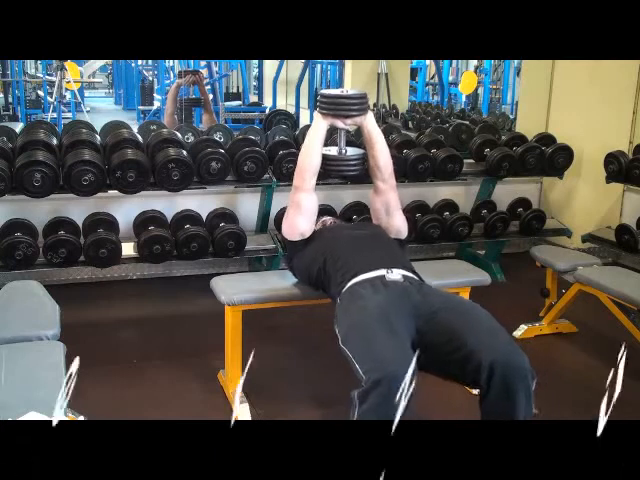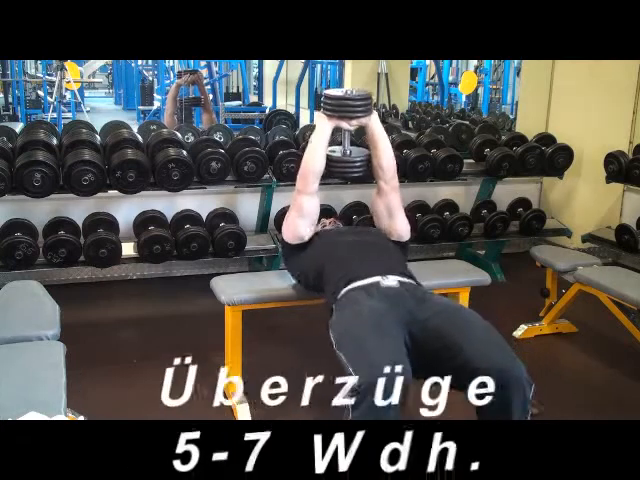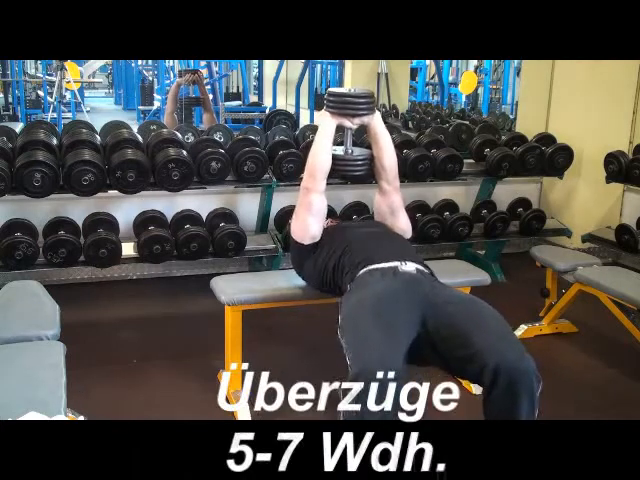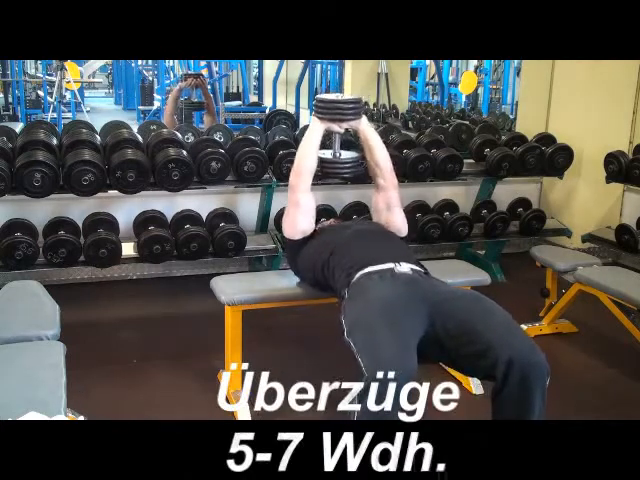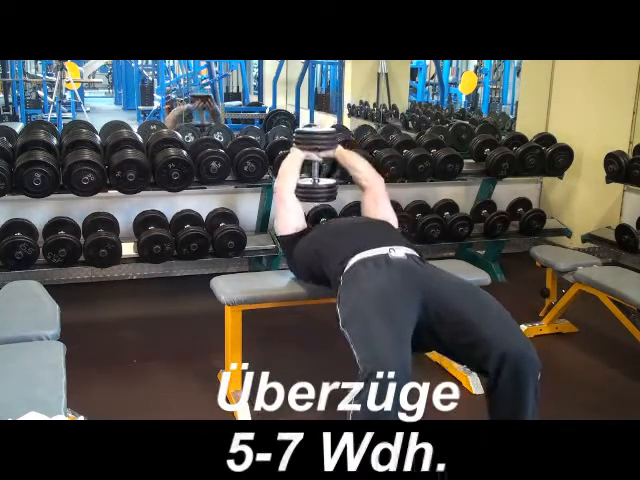
dt=1s
person 1, frame 1
left shoulder: (381, 234)
right shoulder: (304, 244)
left elbow: (384, 184)
right elbow: (303, 188)
left wrist: (368, 123)
right wrist: (321, 124)
left hip: (420, 292)
right hip: (364, 294)
left knee: (509, 365)
right knee: (389, 376)
person 1, frame 2
left shoulder: (383, 238)
right shoulder: (304, 246)
left elbow: (387, 185)
right elbow: (306, 191)
left wrist: (372, 122)
right wrist: (325, 126)
left hip: (418, 297)
right hip: (360, 299)
left knee: (506, 374)
right knee: (381, 383)
person 1, frame 3
left shoulder: (384, 230)
right shoulder: (310, 247)
left elbow: (388, 184)
right elbow: (313, 189)
left wrist: (374, 122)
right wrist: (329, 123)
left hip: (429, 287)
left knee: (515, 369)
right knee: (374, 373)
person 1, frame 4
left shoulder: (384, 231)
right shoulder: (308, 246)
left elbow: (386, 183)
right elbow: (299, 188)
left wrist: (362, 125)
right wrist: (318, 126)
left hip: (427, 286)
right hip: (371, 287)
left knee: (525, 361)
right knee: (389, 374)
person 1, frame 5
left shoulder: (374, 223)
right shoulder: (304, 245)
left elbow: (373, 183)
right elbow: (284, 191)
left wrist: (337, 151)
right wrist: (298, 154)
left hip: (423, 272)
left knee: (517, 357)
right knee: (385, 372)
